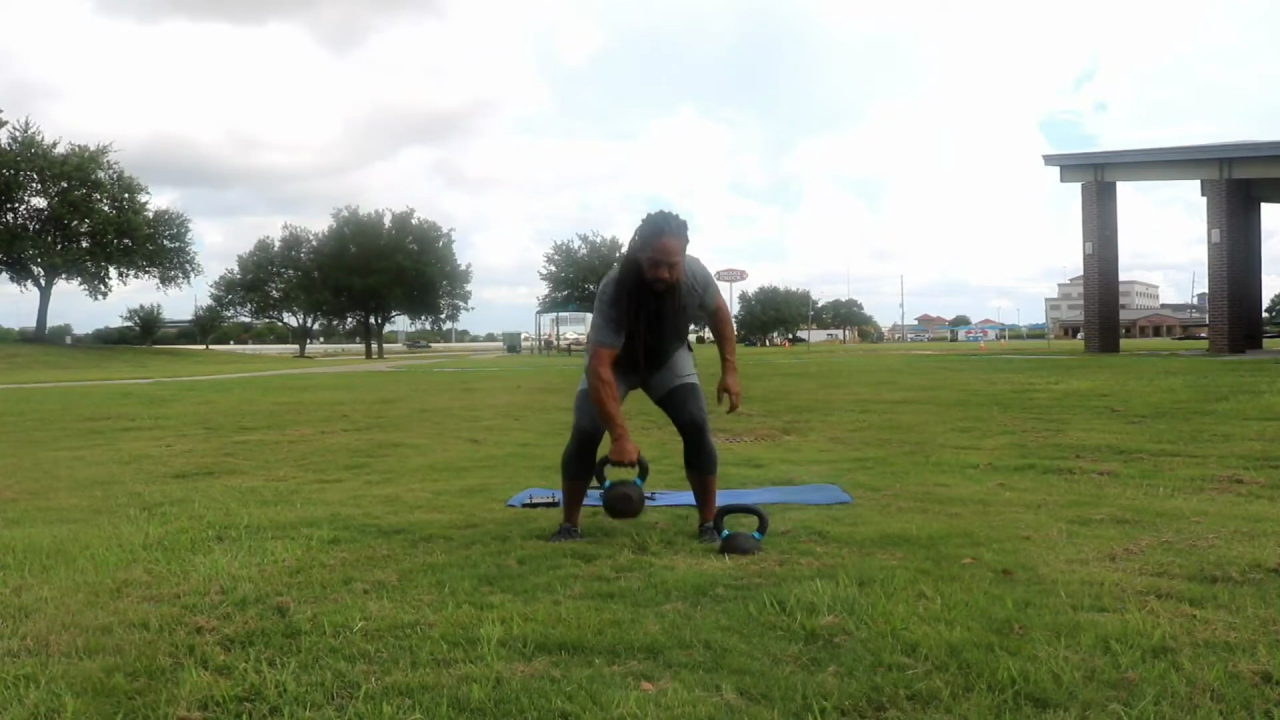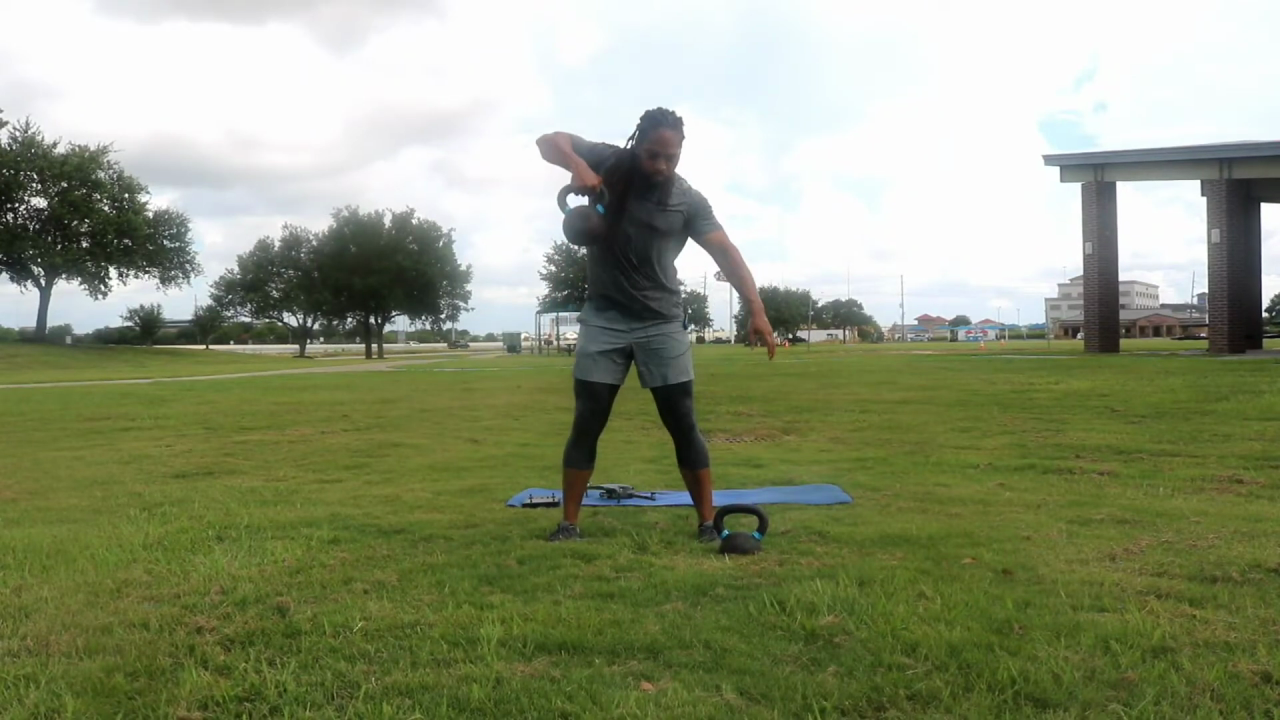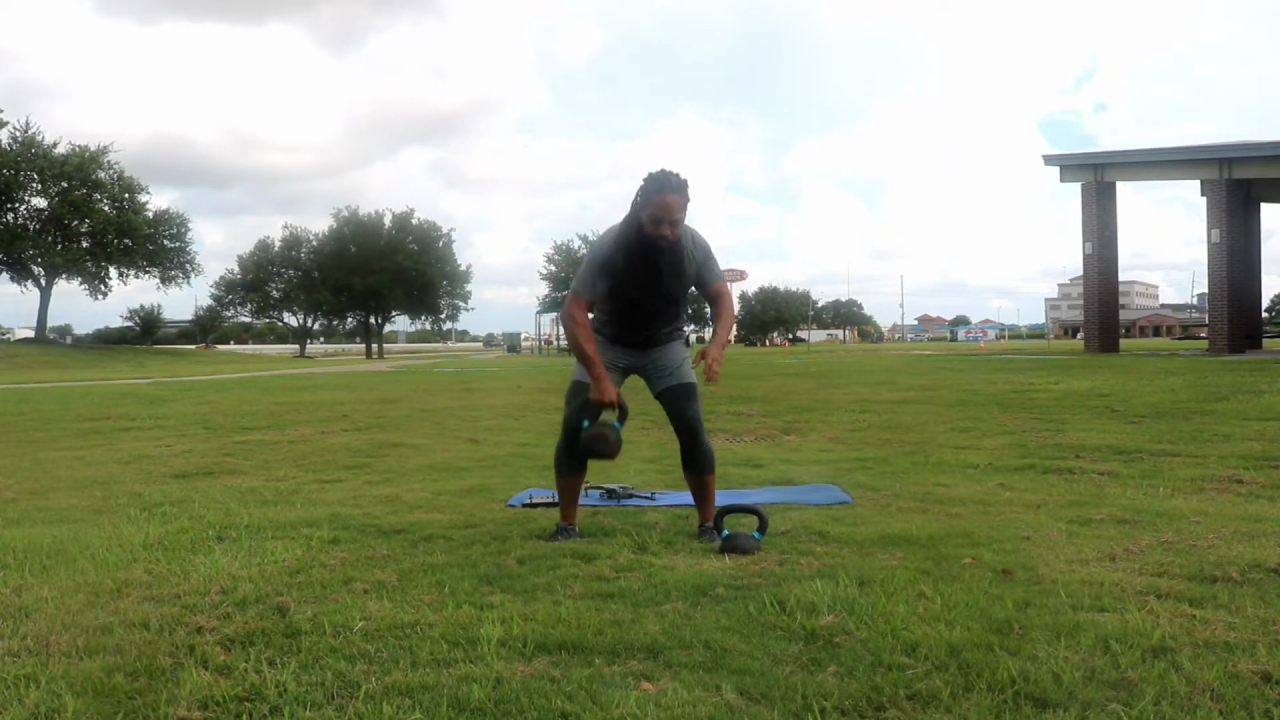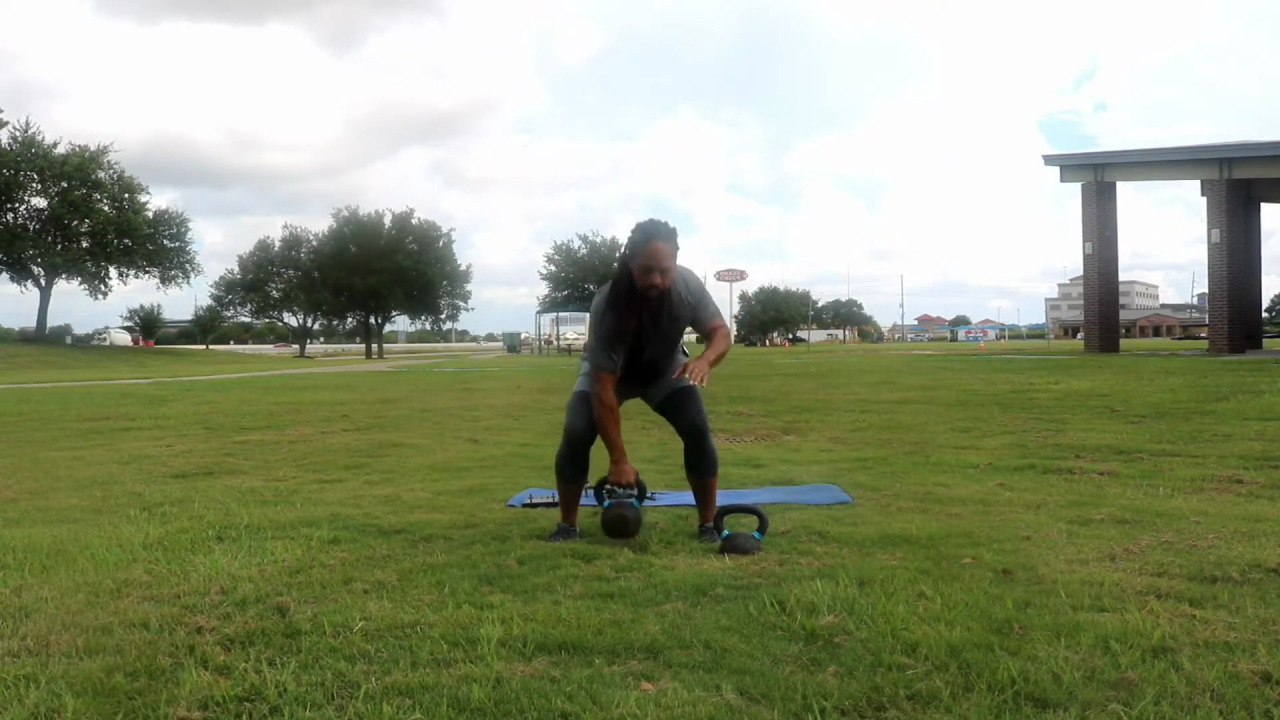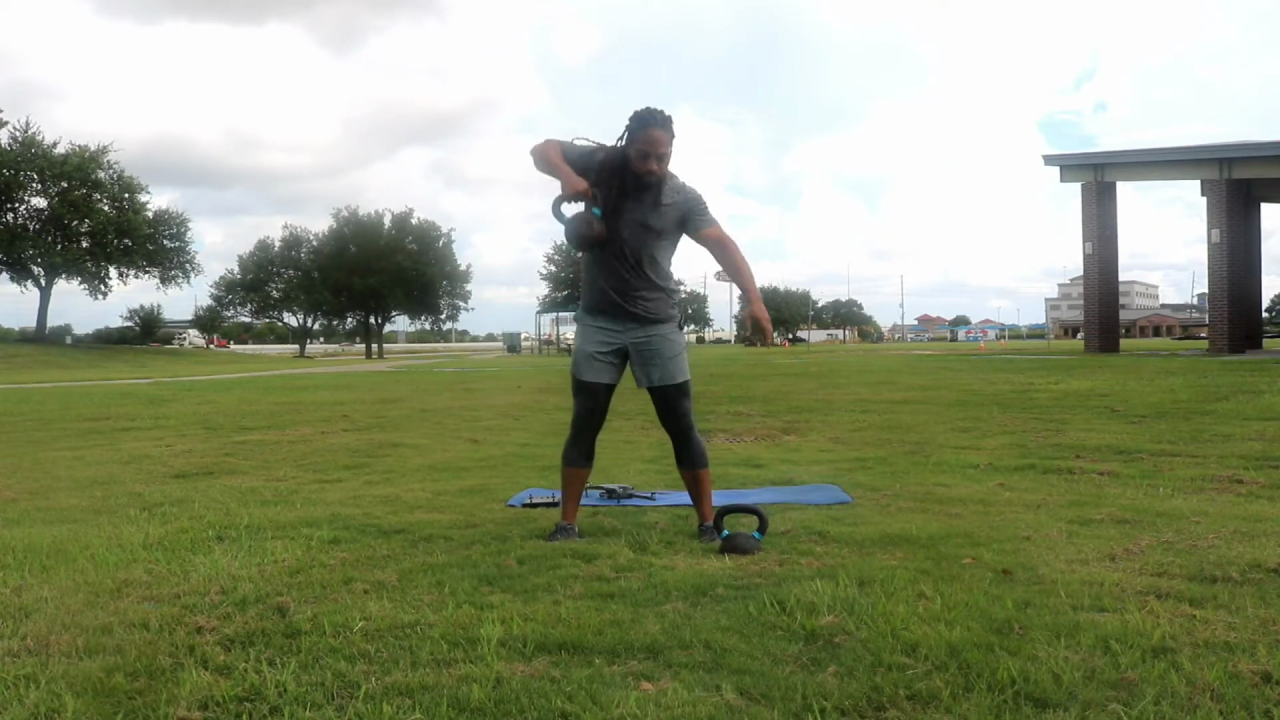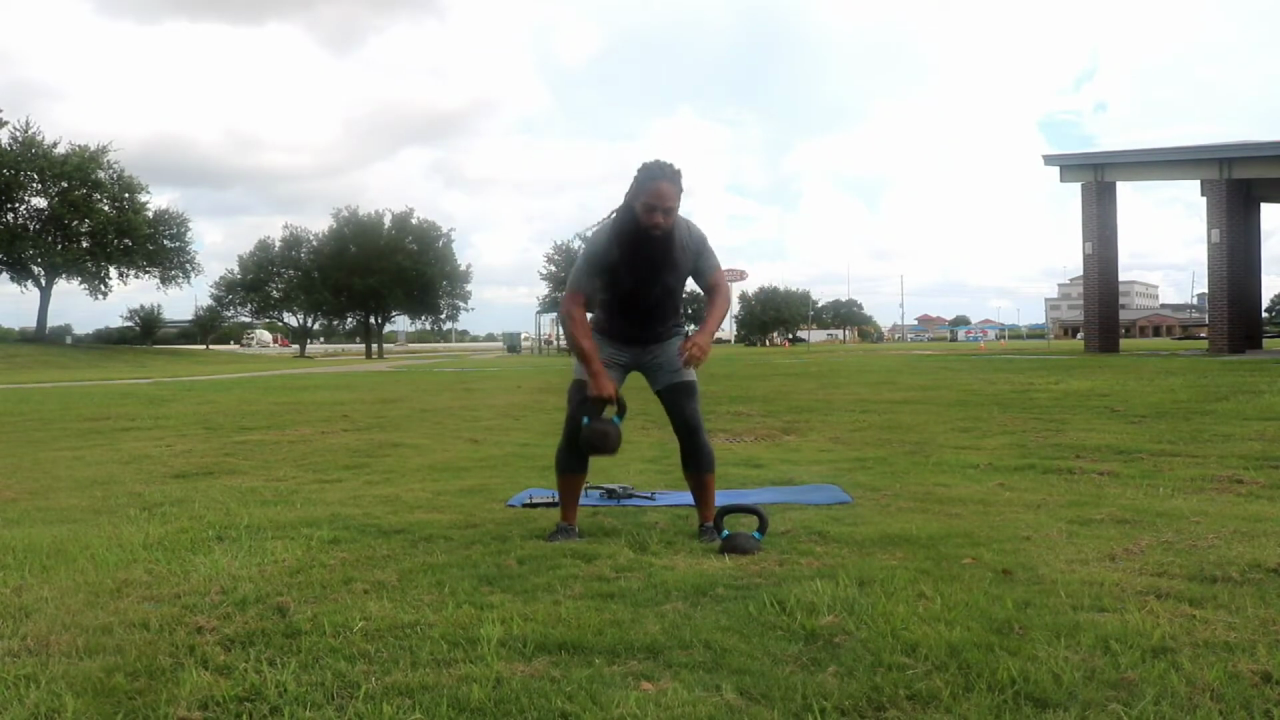
dt=0.5s
person 1, frame 1
left shoulder: (696, 274)
right shoulder: (616, 289)
left elbow: (718, 314)
right elbow: (600, 371)
left wrist: (729, 371)
right wrist: (619, 437)
left hip: (669, 356)
right hip: (615, 362)
left knee: (697, 425)
right knee: (586, 432)
left ankle: (709, 525)
right ankle: (569, 526)
person 1, frame 2
left shoulder: (688, 199)
right shoulder: (610, 164)
left elbow: (725, 252)
right elbow: (549, 140)
left wrist: (756, 310)
right wrist: (577, 166)
left hip: (661, 324)
right hip: (604, 322)
left knee: (683, 426)
right knee: (586, 425)
left ankle: (707, 523)
right ankle: (569, 524)
person 1, frame 3
left shoulder: (695, 246)
right shoulder: (610, 247)
left elbow: (721, 298)
right elbow: (573, 310)
left wrist: (717, 343)
right wrist: (599, 377)
left hip: (666, 345)
right hip: (609, 343)
left knee: (691, 426)
right knee: (575, 425)
left ankle: (708, 524)
right ankle: (567, 523)
person 1, frame 4
left shoulder: (689, 287)
right shoulder: (608, 305)
left elbow: (720, 332)
right elbow: (603, 391)
left wrist: (705, 359)
right wrist: (619, 459)
left hip: (666, 369)
right hip: (610, 372)
left knee: (697, 429)
right knee: (575, 433)
left ankle: (708, 526)
right ankle: (567, 524)
person 1, frame 5
left shoulder: (682, 196)
right shoulder: (602, 165)
left elbow: (722, 245)
right elbow: (543, 149)
left wrist: (753, 299)
right wrist: (565, 175)
left hip: (657, 324)
right hip: (599, 322)
left knee: (680, 425)
right knee: (585, 424)
left ankle: (707, 523)
right ankle: (567, 523)
person 1, frame 6
left shoulder: (691, 238)
right shoulder: (606, 239)
left elbow: (718, 288)
right elbow: (571, 308)
left wrist: (706, 332)
right wrist: (596, 374)
left hip: (666, 341)
right hip: (610, 342)
left knee: (690, 426)
right knee: (577, 424)
left ankle: (708, 523)
right ankle: (567, 524)
